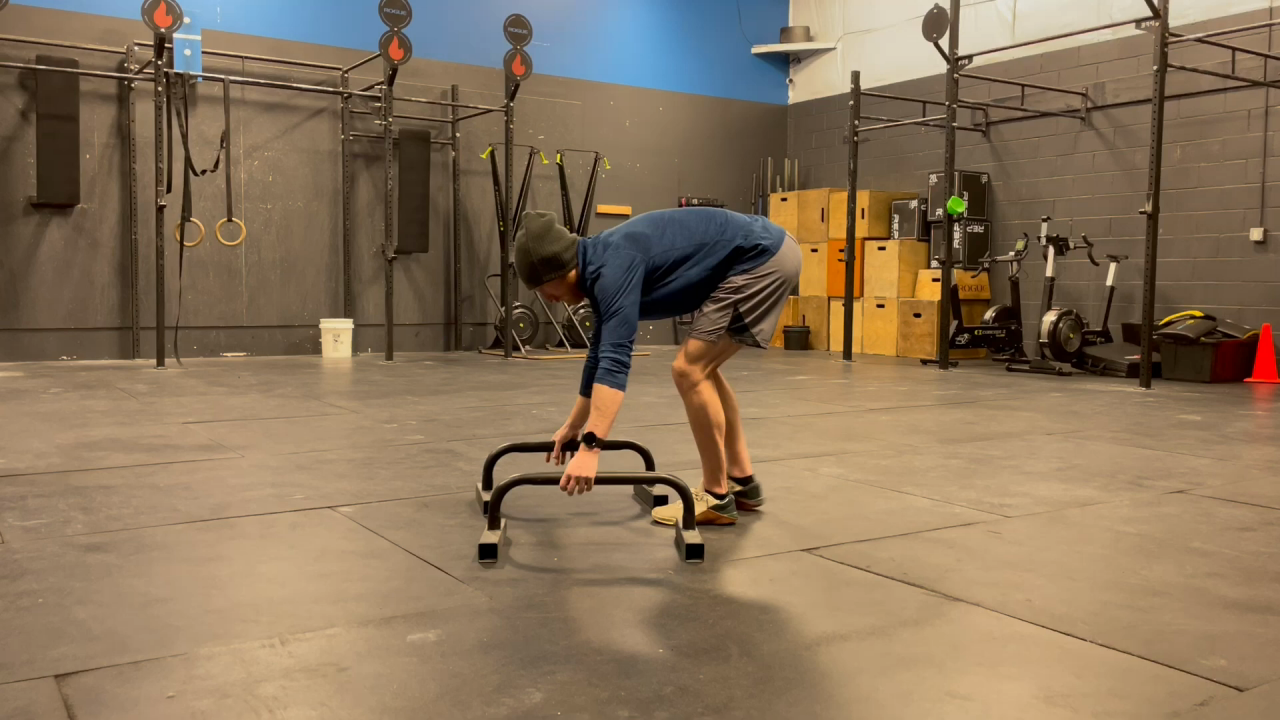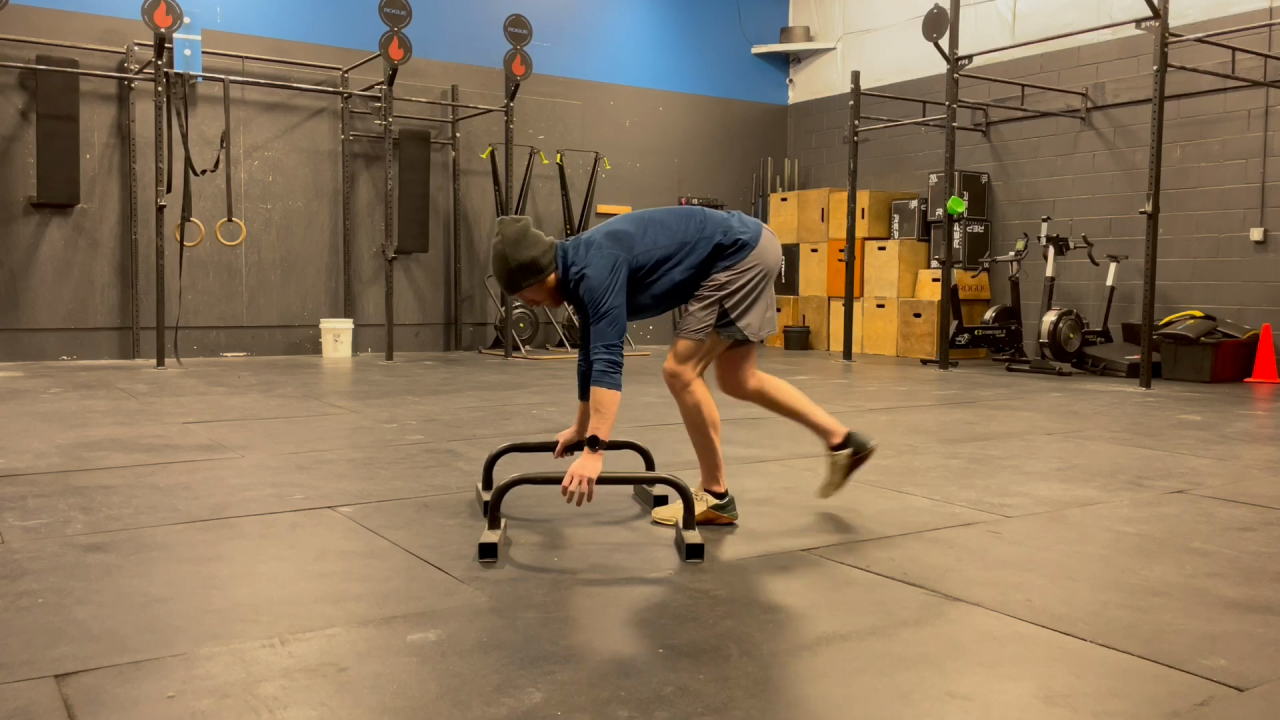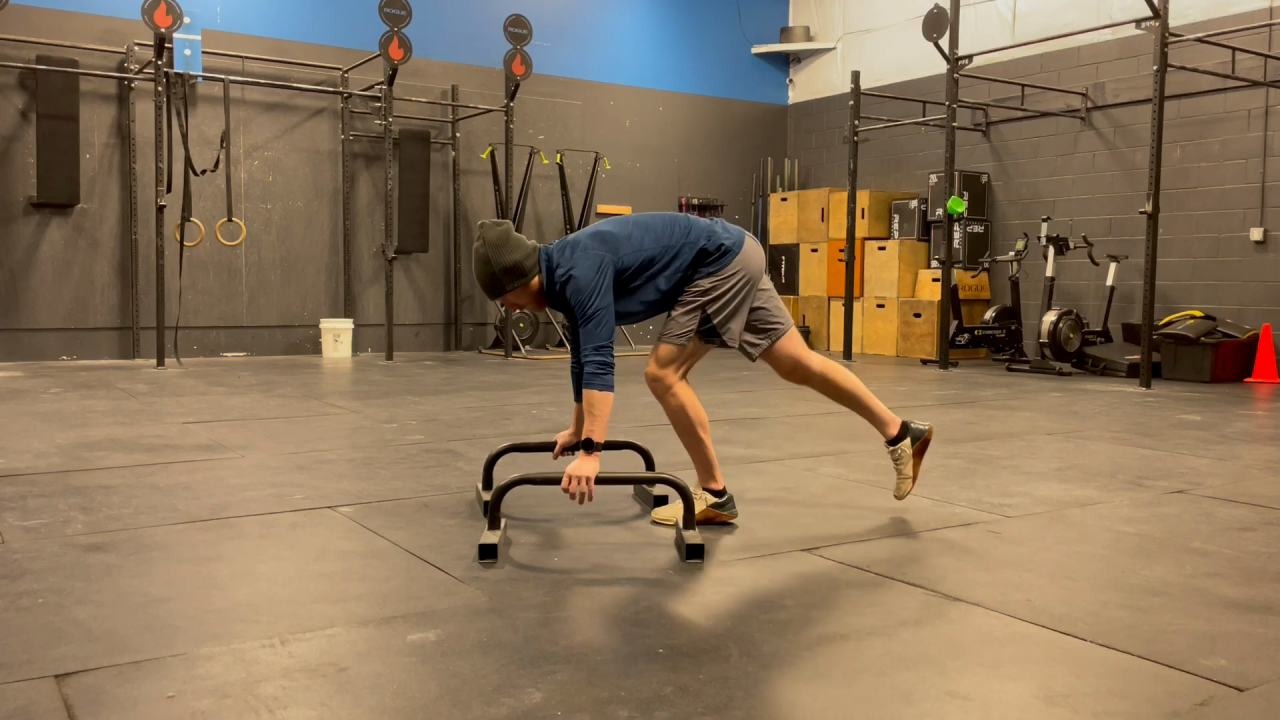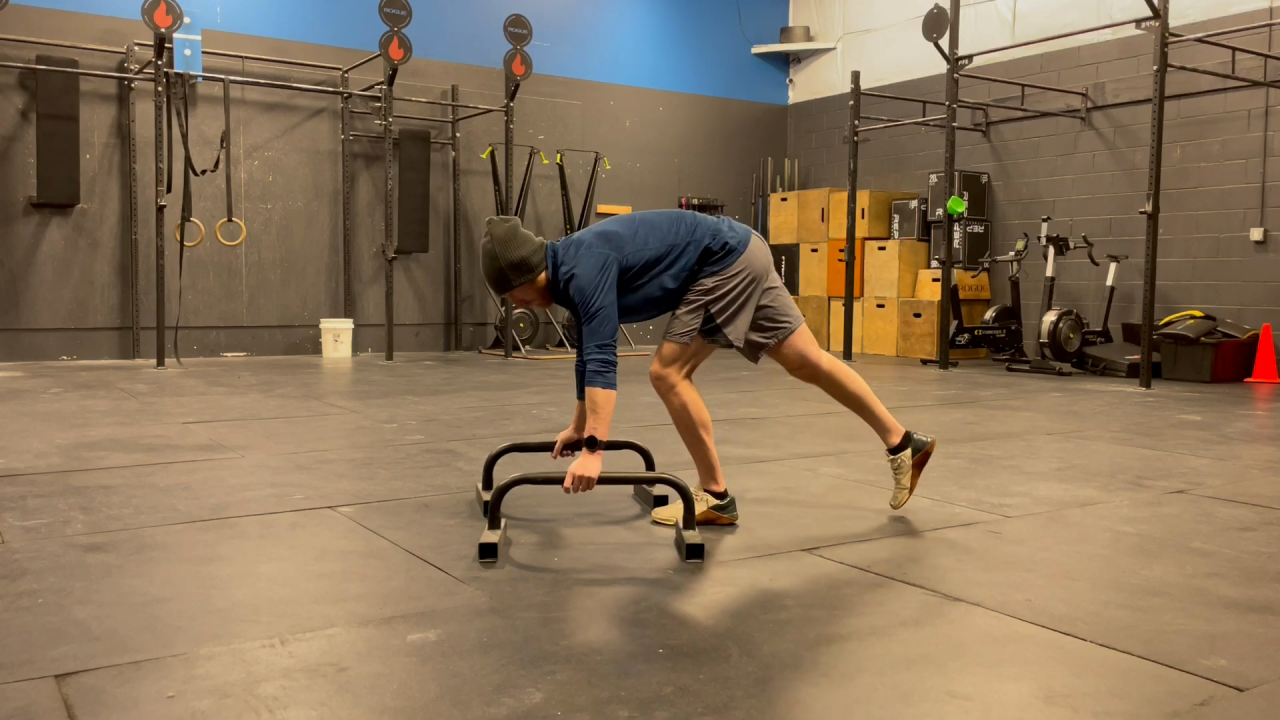
dt=0.2s
person 1, frame 1
left shoulder: (615, 268)
right shoulder: (598, 265)
left elbow: (615, 359)
right elbow: (602, 350)
left wrist: (590, 449)
right wrist: (575, 423)
left hip: (762, 257)
right hip: (766, 254)
left knee: (690, 370)
right knee: (702, 369)
left ankle: (716, 497)
right ankle: (742, 480)
person 1, frame 2
left shoulder: (595, 270)
right shoulder: (576, 270)
left elbow: (608, 361)
right elbow: (591, 352)
left wrist: (593, 451)
right wrist: (580, 426)
left hip: (745, 250)
right hip: (748, 251)
left knee: (681, 371)
right knee: (737, 380)
left ankle: (715, 497)
right ankle: (839, 441)
person 1, frame 3
left shoulder: (580, 272)
right shoulder: (566, 276)
left elbow: (599, 363)
right elbow: (584, 356)
left wrist: (589, 453)
right wrist: (578, 429)
left hip: (722, 259)
right hip: (734, 259)
left knee: (664, 374)
right knee: (798, 365)
left ankle: (715, 495)
right ankle: (900, 434)
person 1, frame 4
left shoulder: (584, 270)
right shoulder: (573, 271)
left elbow: (602, 360)
right elbow: (589, 353)
left wrist: (592, 450)
right wrist: (576, 427)
left hip: (728, 260)
right hip: (742, 257)
left knee: (668, 373)
right knee: (808, 363)
left ankle: (715, 496)
right ankle: (903, 445)
